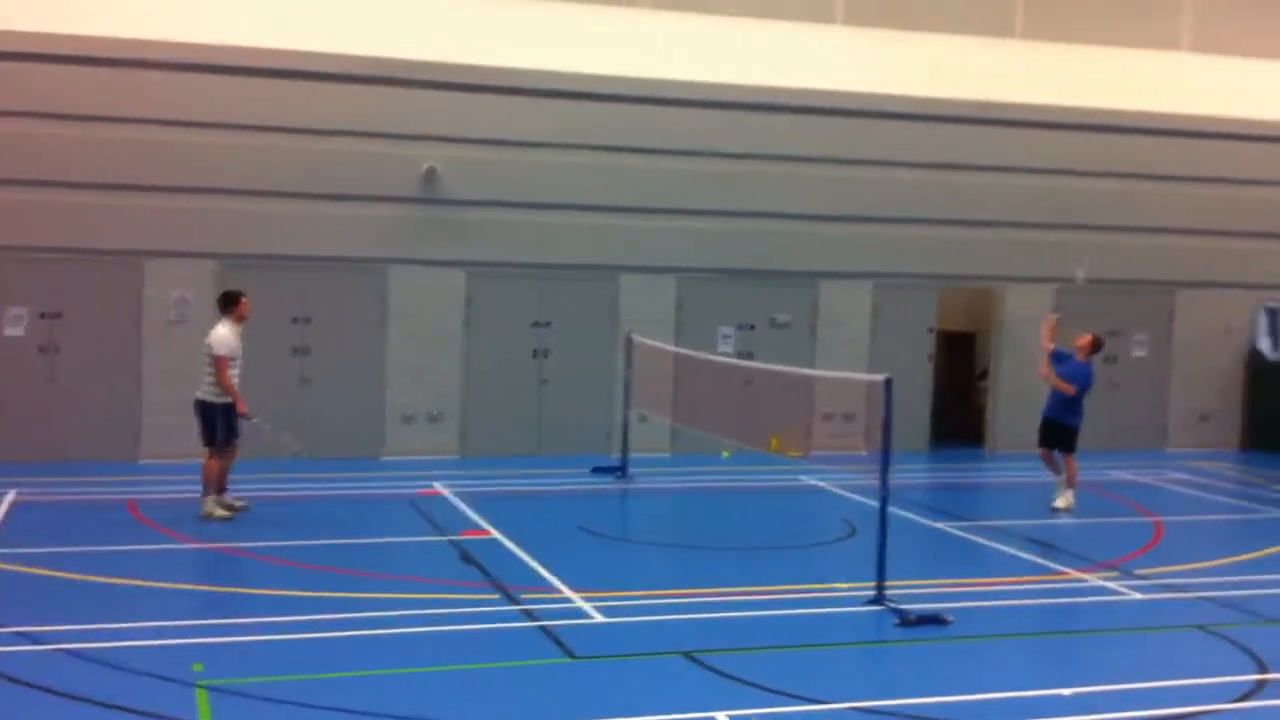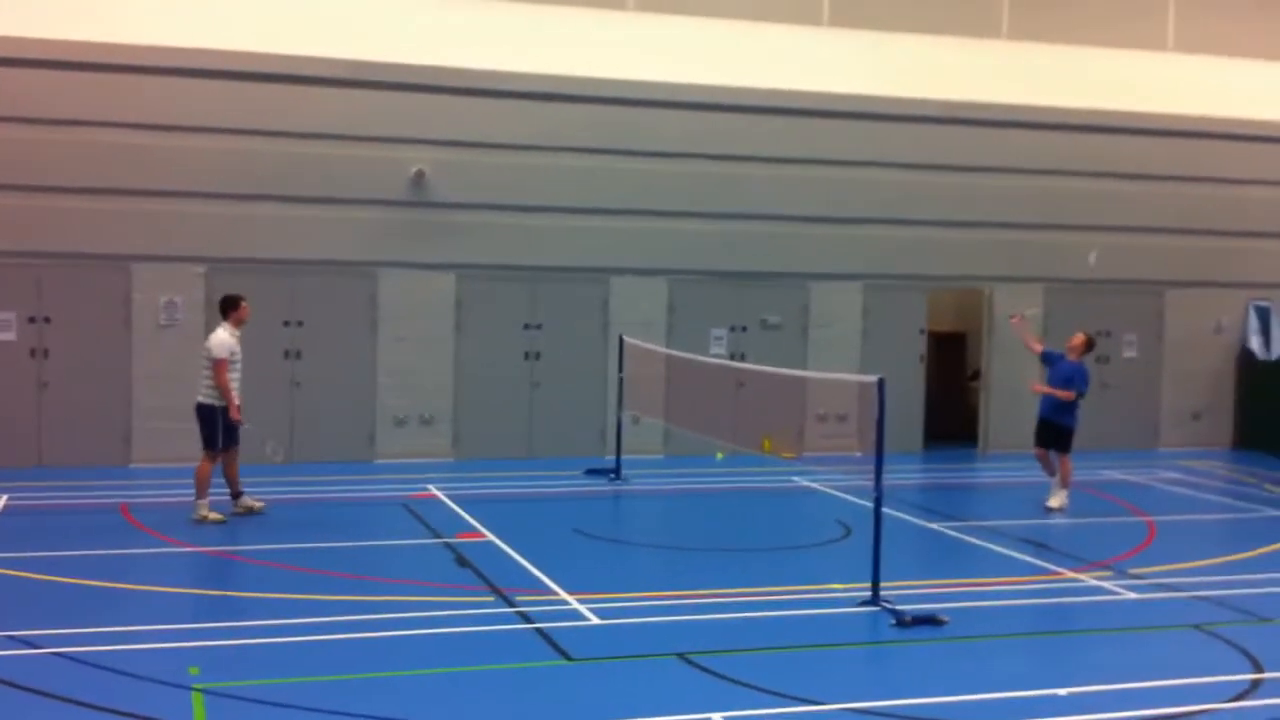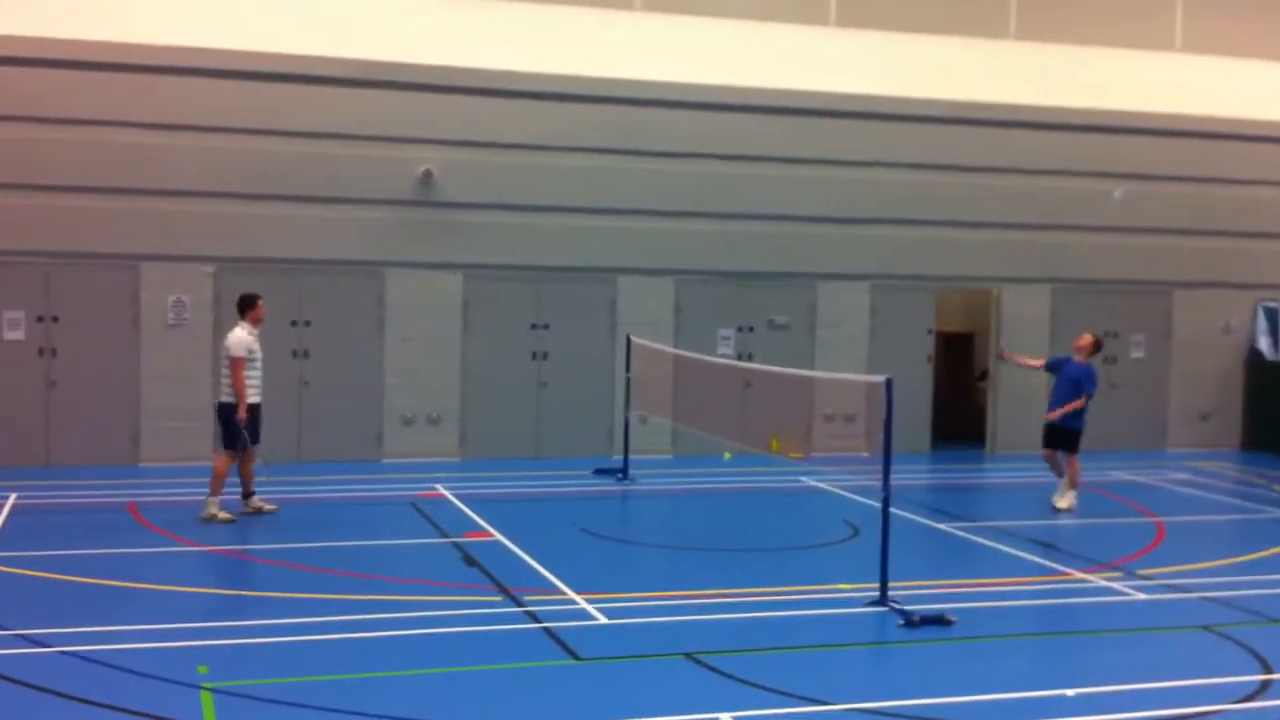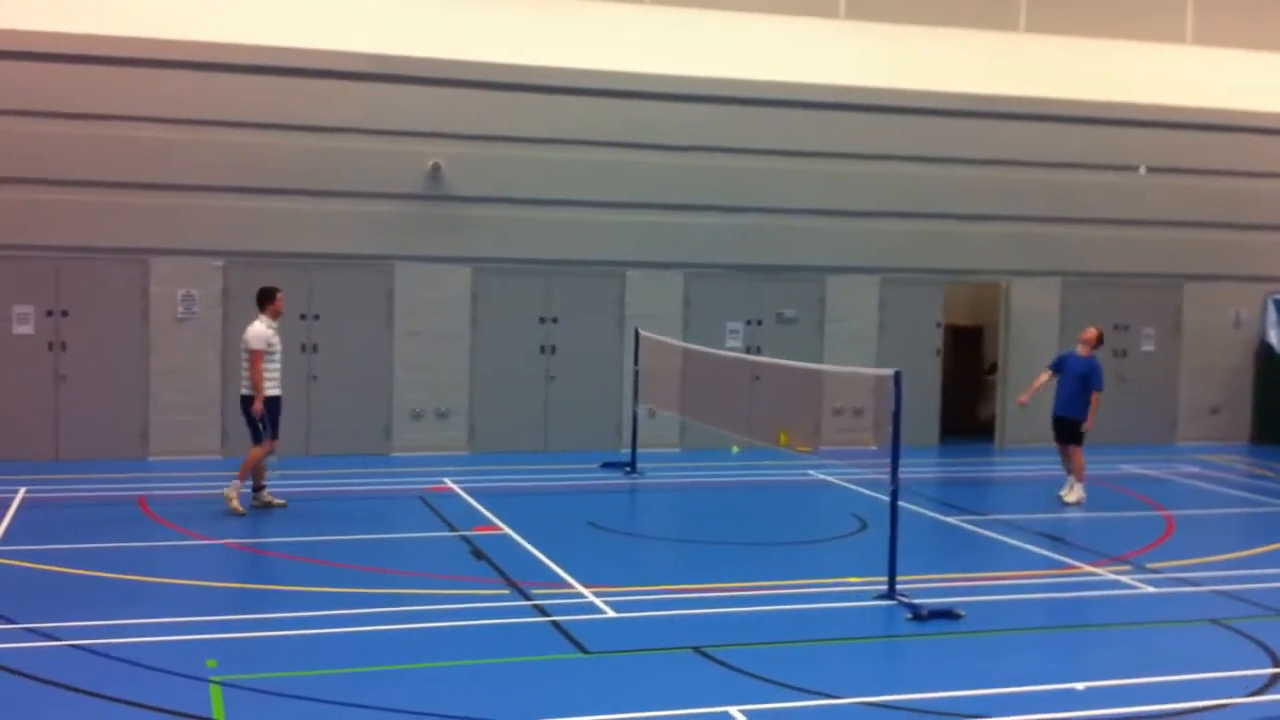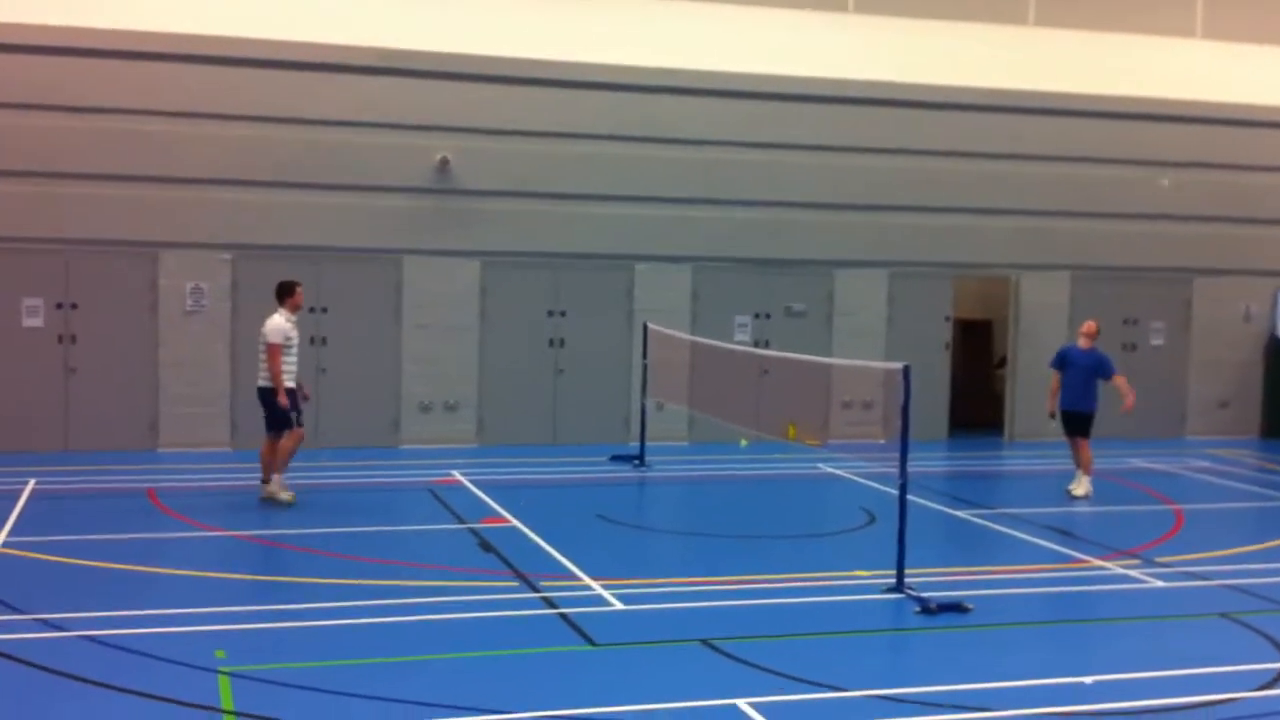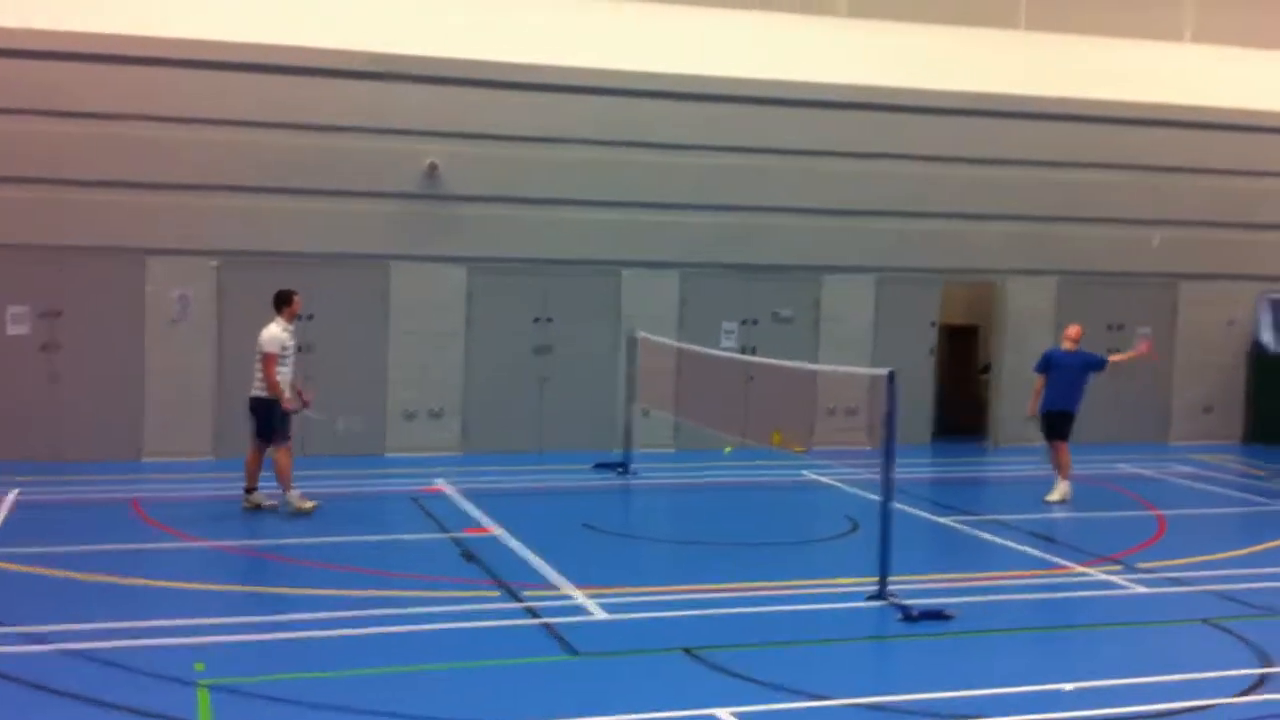
dt=0.2s
person 1, frame 1
left shoulder: (231, 333)
right shoulder: (222, 336)
right elbow: (222, 375)
left wrist: (236, 400)
right wrist: (239, 402)
left hip: (224, 402)
right hip: (215, 402)
left knee: (229, 449)
right knee: (217, 452)
left ankle: (221, 494)
right ankle: (208, 504)
person 1, frame 2
left shoulder: (231, 337)
right shoulder: (221, 339)
right elbow: (220, 378)
left wrist: (233, 407)
right wrist: (232, 407)
left hip: (226, 407)
right hip: (215, 407)
left knee: (231, 453)
right knee: (211, 456)
left ankle: (239, 500)
right ankle: (201, 508)
person 1, frame 3
left shoulder: (250, 336)
right shoulder: (239, 337)
right elbow: (236, 376)
right wrist: (241, 407)
left hip: (249, 404)
right hip: (237, 406)
left knee: (248, 453)
right knee: (230, 454)
left ankle: (250, 500)
right ankle: (212, 507)
person 1, frame 4
left shoulder: (269, 330)
right shoulder: (258, 331)
right elbow: (255, 368)
right wrist: (258, 400)
left hip: (270, 396)
right hip: (260, 398)
left knee: (263, 446)
right knee: (266, 446)
left ankle: (259, 492)
right ankle: (234, 489)
person 1, frame 5
left shoulder: (288, 323)
right shoulder: (277, 324)
right elbow: (273, 363)
left wrist: (299, 386)
right wrist: (281, 393)
left hip: (283, 389)
right hip: (275, 390)
left knee: (274, 436)
right knee: (296, 433)
left ankle: (267, 484)
right ankle: (276, 482)
person 1, frame 6
left shoulder: (284, 333)
right shoulder: (273, 335)
right elbow: (268, 372)
left wrist: (298, 393)
right wrist: (283, 400)
left hip: (270, 399)
right hip: (268, 400)
left knee: (260, 447)
right knee: (282, 447)
left ankle: (251, 494)
right ankle: (294, 498)
person 2, frame 1
left shoulder: (1086, 371)
right shoulder: (1066, 359)
left elbow: (1070, 391)
right elbow: (1046, 344)
left wrist: (1050, 377)
right wrist: (1049, 324)
left hip: (1069, 421)
right hip: (1050, 416)
left knee: (1067, 457)
right knee: (1045, 453)
left ankle: (1069, 495)
right ankle: (1061, 478)
person 2, frame 2
left shoulder: (1081, 371)
right shoulder: (1058, 359)
left elbow: (1073, 395)
right elbow: (1034, 346)
left wrist: (1047, 390)
right wrist: (1020, 325)
left hip: (1065, 420)
right hip: (1046, 416)
left knee: (1063, 456)
right knee: (1040, 453)
left ankle: (1062, 494)
right ankle: (1055, 480)
person 2, frame 3
left shoulder: (1088, 372)
right shoulder: (1064, 362)
left elbow: (1083, 400)
right elbow: (1037, 364)
left wrist: (1060, 413)
right wrist: (1010, 358)
left hip: (1072, 422)
right hip: (1053, 420)
left knee: (1070, 457)
right knee: (1048, 454)
left ankle: (1071, 496)
right ankle: (1063, 483)
person 2, frame 4
left shoulder: (1093, 365)
right shoulder: (1065, 358)
left elbow: (1096, 394)
right elbow: (1048, 375)
left wrist: (1090, 419)
right wrist: (1028, 394)
left hip: (1077, 416)
right hip: (1060, 412)
left knee: (1074, 450)
right knee: (1062, 448)
left ankle: (1079, 490)
right ankle: (1070, 482)
person 2, frame 5
left shoulder: (1097, 357)
right shoulder: (1065, 352)
left elbow: (1115, 377)
right elbow: (1057, 378)
left wrist: (1128, 395)
right wrist: (1052, 404)
left hip: (1085, 408)
right hip: (1066, 406)
left knee: (1082, 443)
right knee: (1073, 442)
left ankle: (1086, 483)
right ankle: (1079, 477)
person 2, frame 6
left shoulder: (1084, 358)
right shoulder: (1050, 355)
left elbow: (1112, 359)
right elbow: (1040, 380)
left wrist: (1135, 352)
right wrist: (1034, 404)
left hip: (1065, 409)
right hip: (1048, 407)
left knee: (1060, 445)
right knee: (1052, 446)
left ankle: (1064, 486)
right ankle: (1060, 482)
